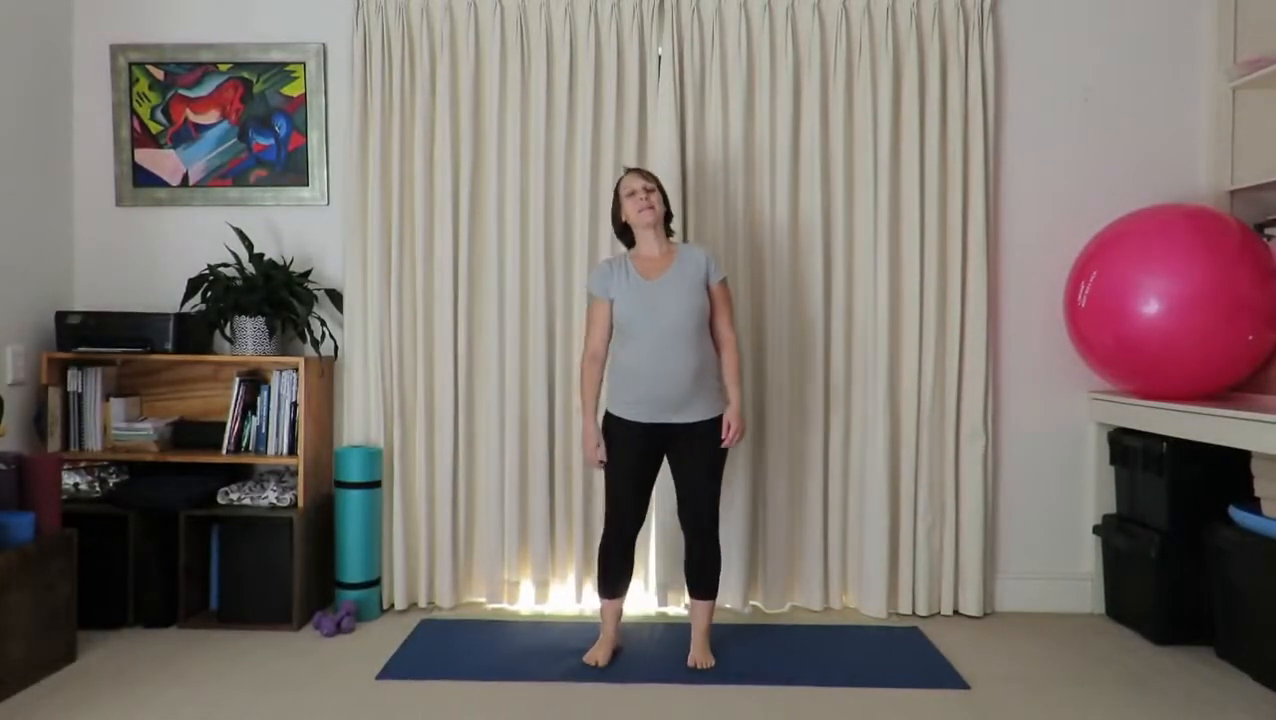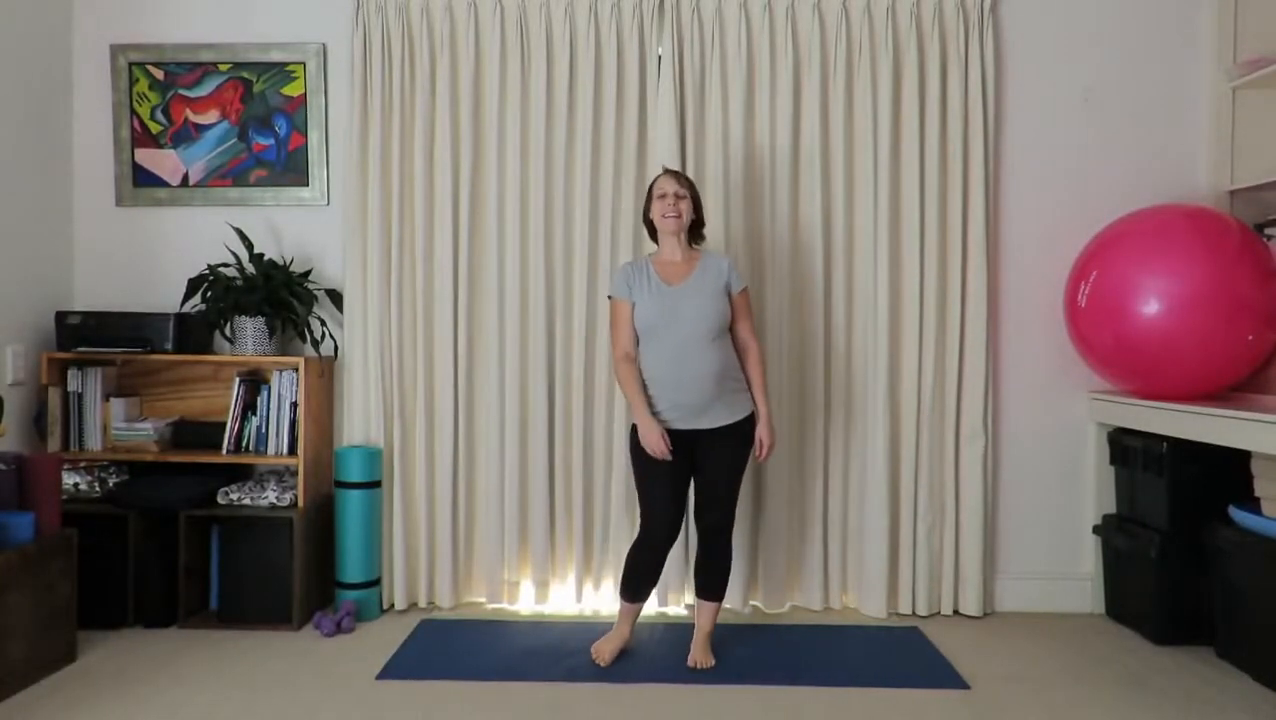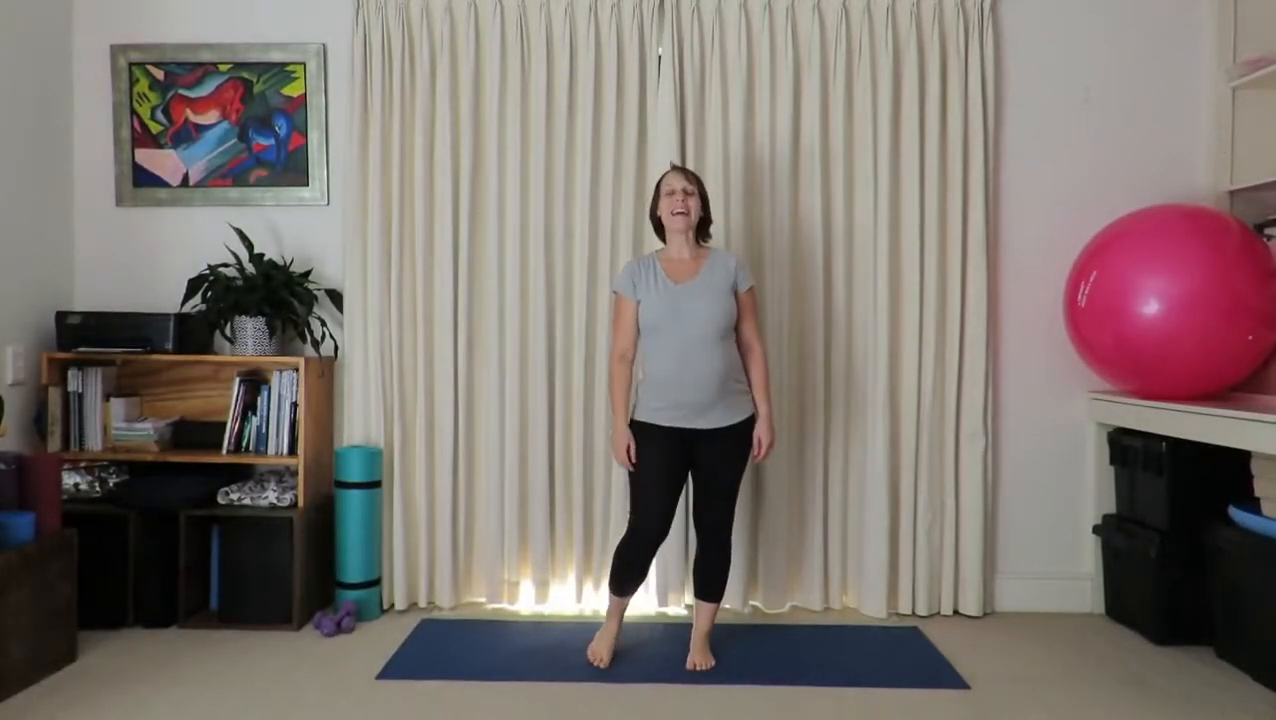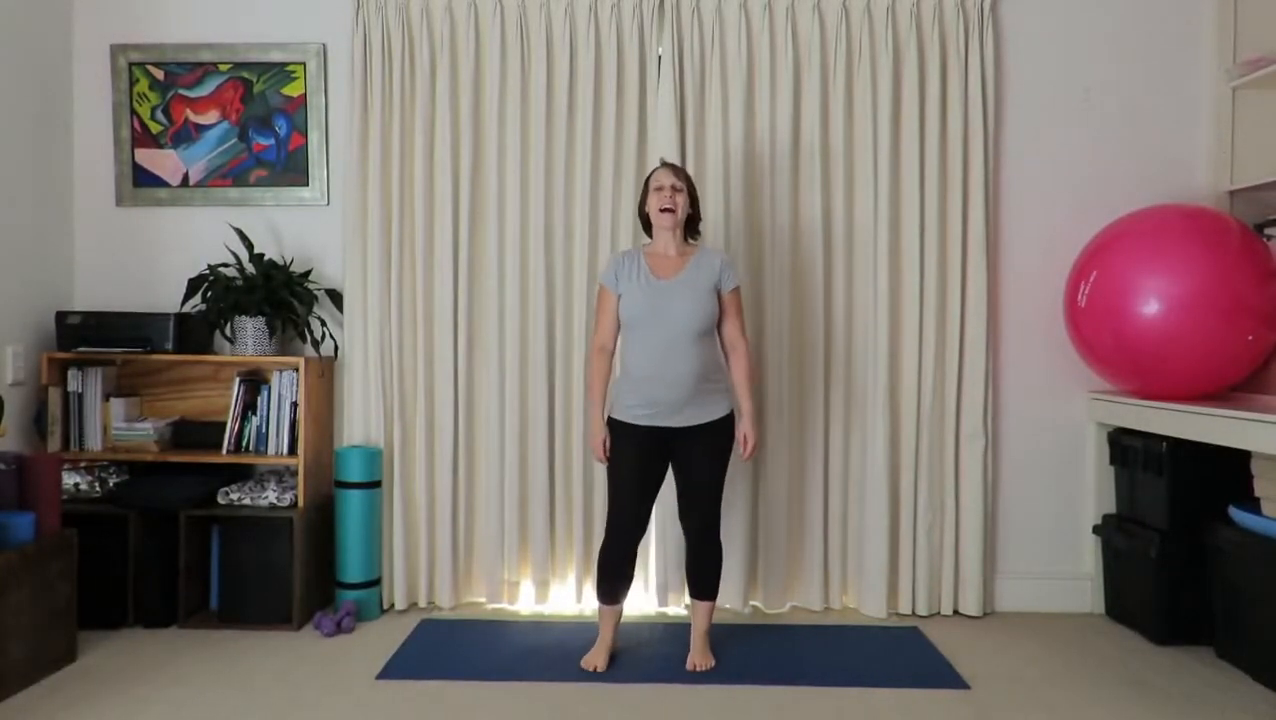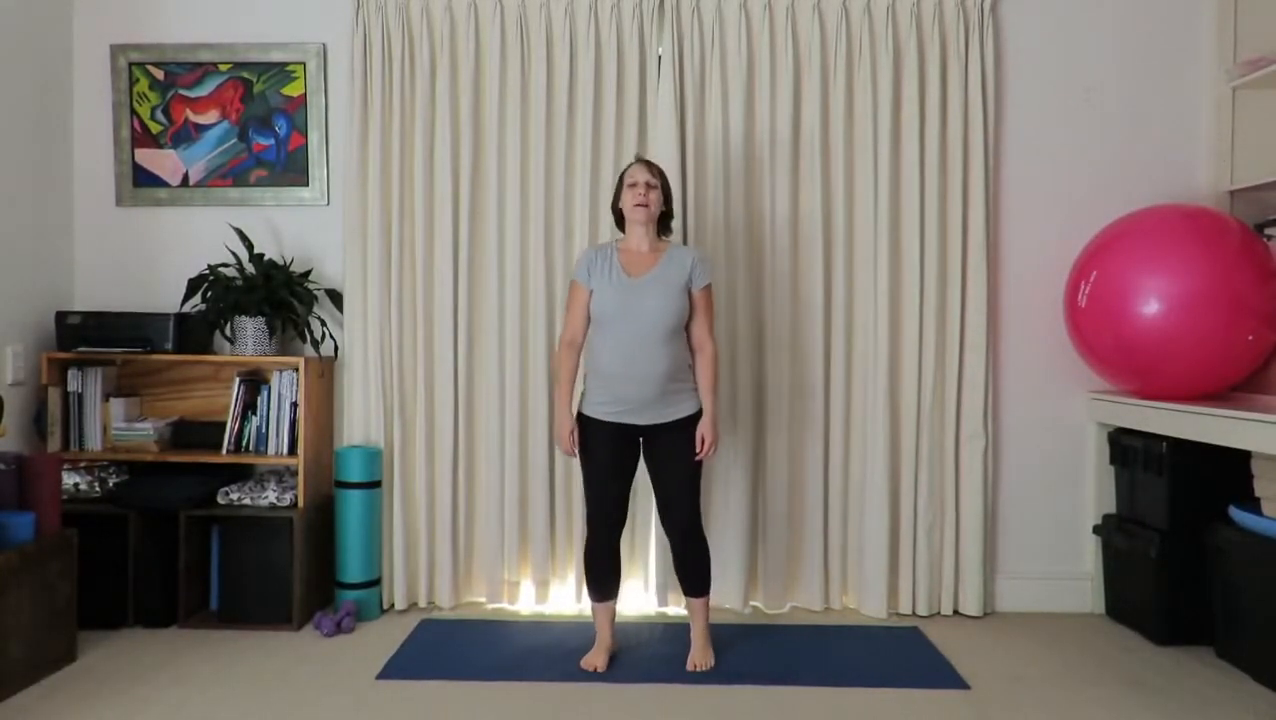
dt=0.3s
person 1, frame 1
left shoulder: (701, 262)
right shoulder: (609, 273)
left elbow: (725, 339)
right elbow: (594, 353)
left wrist: (735, 402)
right wrist: (589, 421)
left hip: (699, 419)
right hip: (630, 421)
left knee: (700, 526)
right knee: (620, 525)
left ankle: (700, 637)
right ankle: (608, 634)
person 1, frame 2
left shoulder: (723, 269)
right shoulder: (631, 276)
left elbow: (748, 346)
right elbow: (624, 356)
left wrist: (763, 413)
right wrist: (644, 419)
left hip: (726, 425)
right hip: (660, 427)
left knee: (715, 529)
right knee: (658, 530)
left ankle: (701, 637)
right ankle: (623, 627)
person 1, frame 3
left shoulder: (730, 268)
right shoulder: (636, 273)
left elbow: (751, 346)
right elbow: (622, 355)
left wrist: (763, 413)
right wrist: (620, 424)
left hip: (726, 425)
right hip: (657, 426)
left knee: (714, 530)
right knee: (647, 529)
left ankle: (700, 637)
right ankle: (611, 624)
person 1, frame 4
left shoulder: (716, 266)
right shoulder: (621, 266)
left elbow: (735, 345)
right elbow: (601, 347)
left wrist: (746, 413)
right wrist: (595, 418)
left hip: (704, 422)
right hip: (633, 422)
left knee: (701, 528)
right knee: (623, 529)
left ankle: (700, 637)
right ankle: (605, 636)
person 1, frame 5
left shoulder: (688, 263)
right shoulder: (593, 261)
left elbow: (702, 345)
right elbow: (571, 341)
left wrist: (709, 413)
right wrist: (563, 409)
left hip: (674, 418)
right hip: (604, 419)
left knee: (683, 524)
right knee: (603, 527)
left ankle: (700, 633)
right ankle: (603, 638)
